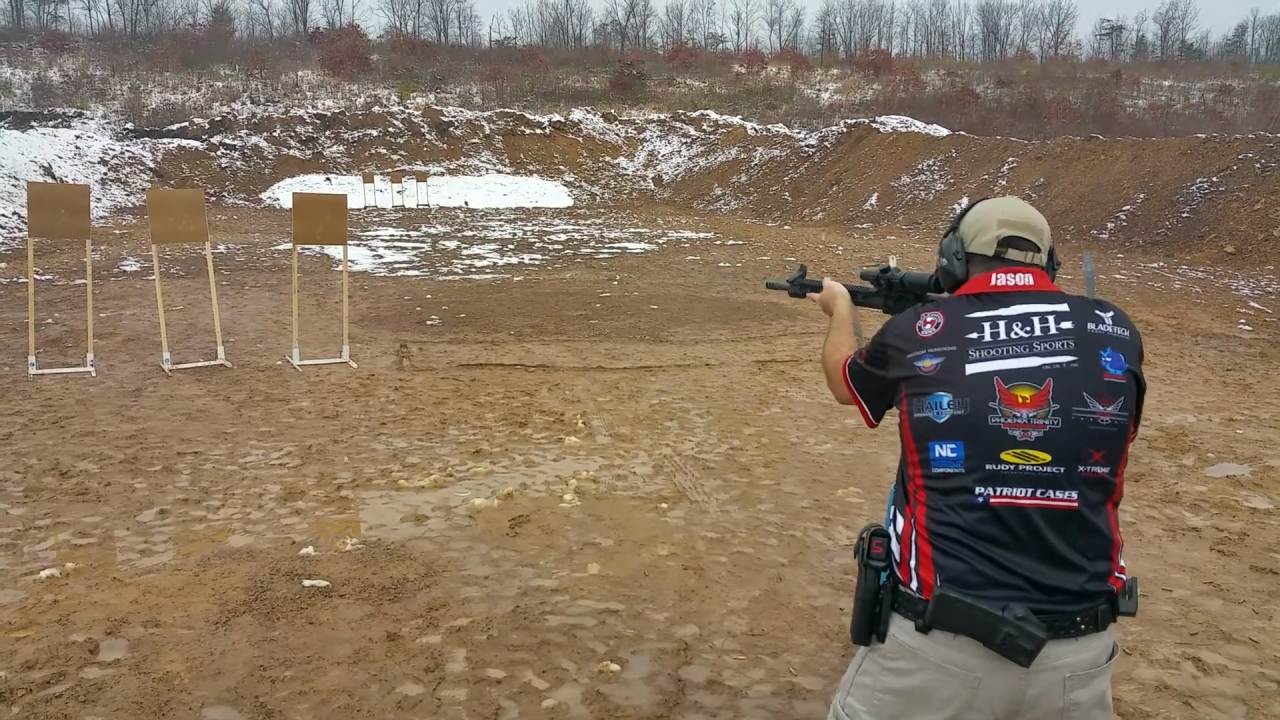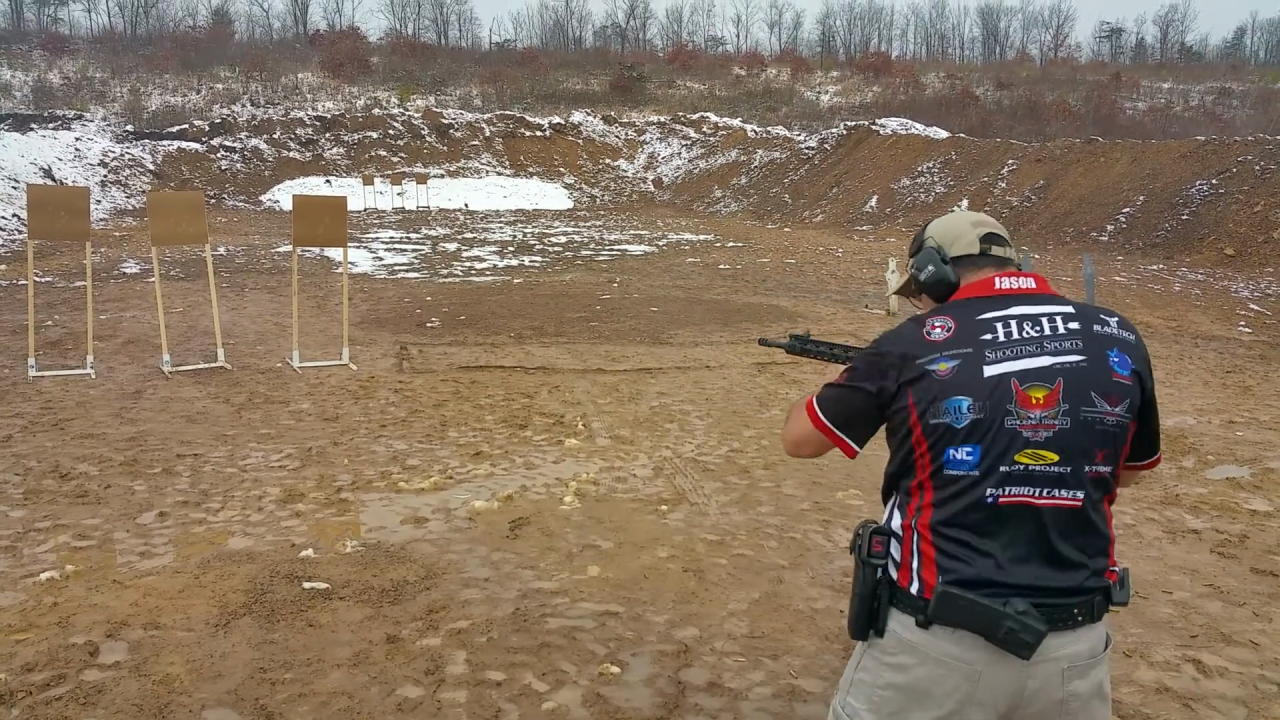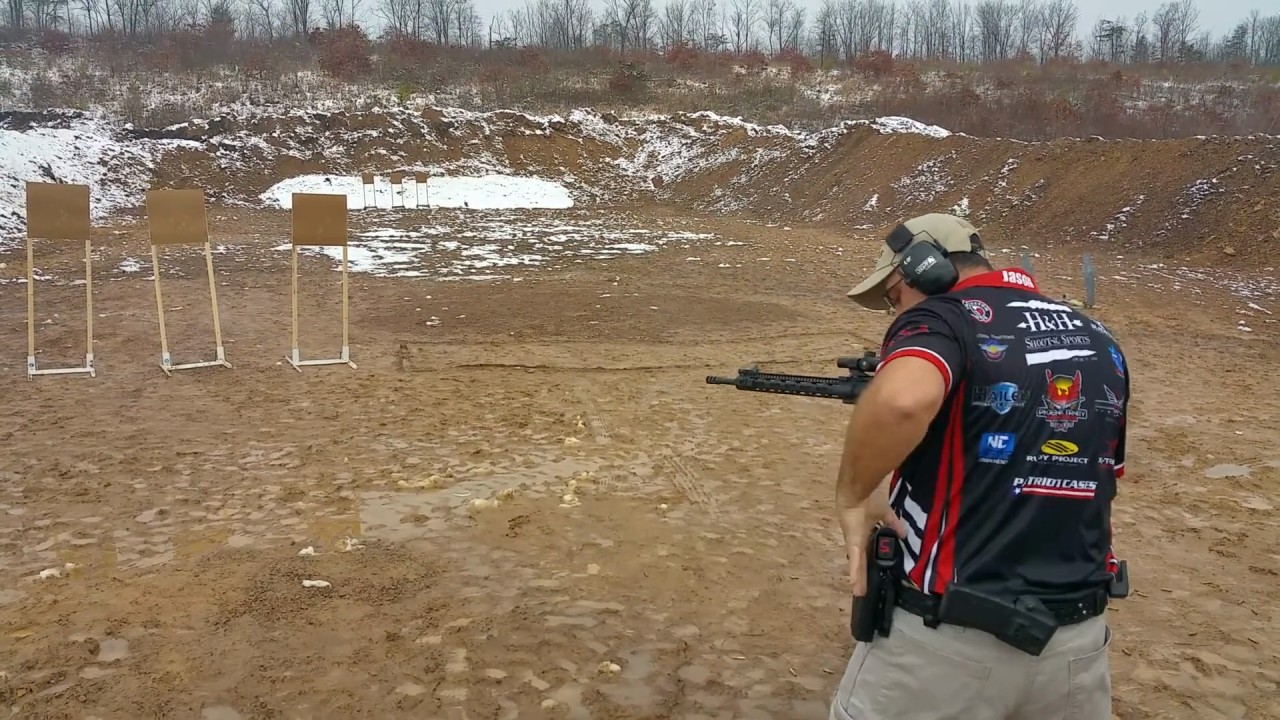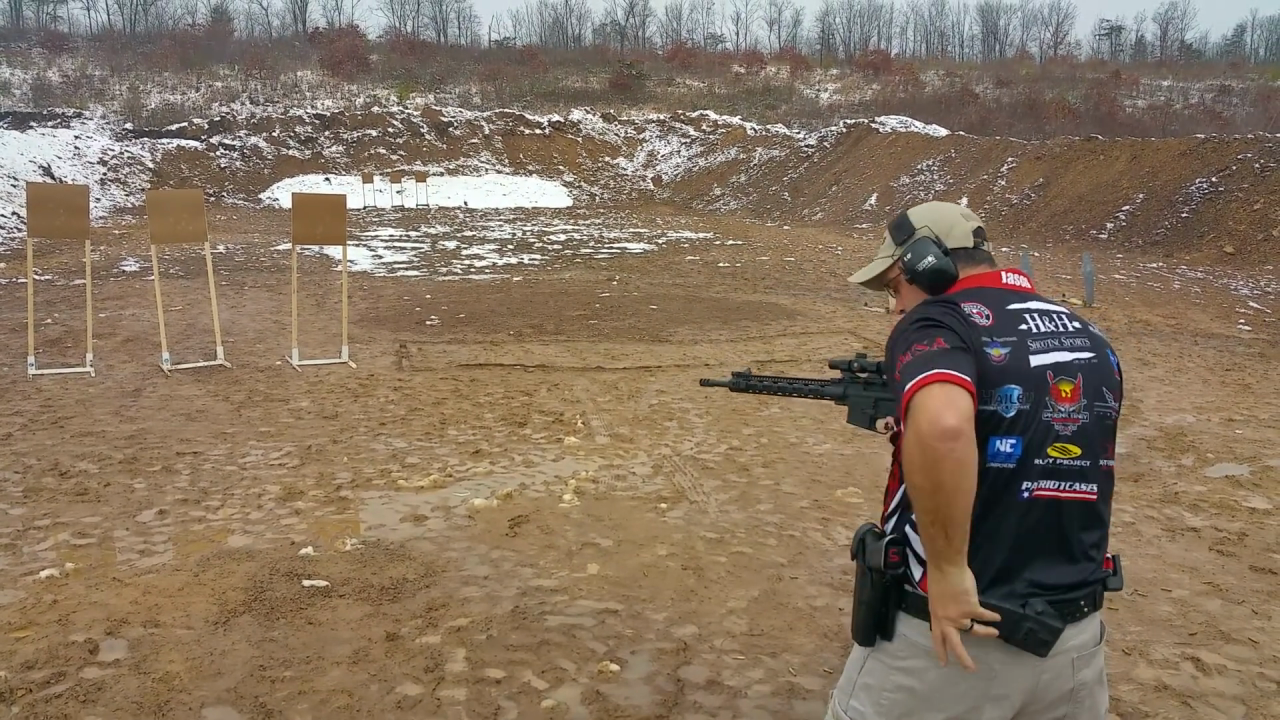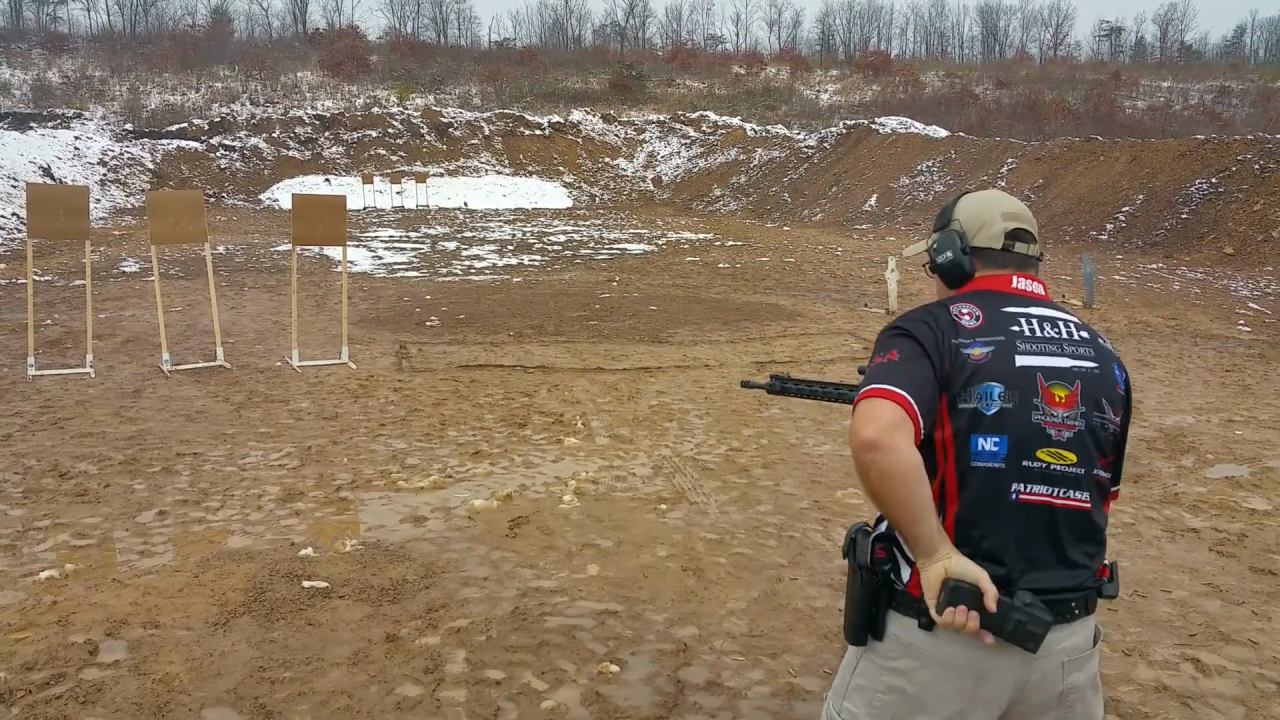
dt=0.4s
person 1, frame 1
left shoulder: (917, 332)
right shoulder: (1114, 332)
left elbow: (844, 379)
left wrist: (840, 307)
left hip: (937, 647)
right hip: (1075, 652)
person 1, frame 2
left shoulder: (915, 344)
right shoulder: (1117, 338)
left elbow: (798, 438)
left wrist: (855, 381)
left hip: (936, 641)
right hip: (1071, 645)
person 1, frame 3
left shoulder: (938, 319)
right shoulder: (1098, 340)
left elbow: (902, 399)
left wrist: (853, 497)
left hip: (944, 638)
right hip: (1073, 640)
person 1, frame 4
left shoulder: (938, 324)
right shoulder: (1092, 340)
left elbow: (943, 427)
left wrist: (949, 568)
left hip: (945, 635)
right hip: (1070, 634)
person 1, frame 5
left shoulder: (930, 328)
right shoulder: (1102, 355)
left elbow: (876, 436)
left wrist: (937, 555)
left hip: (932, 635)
right hip: (1065, 640)
